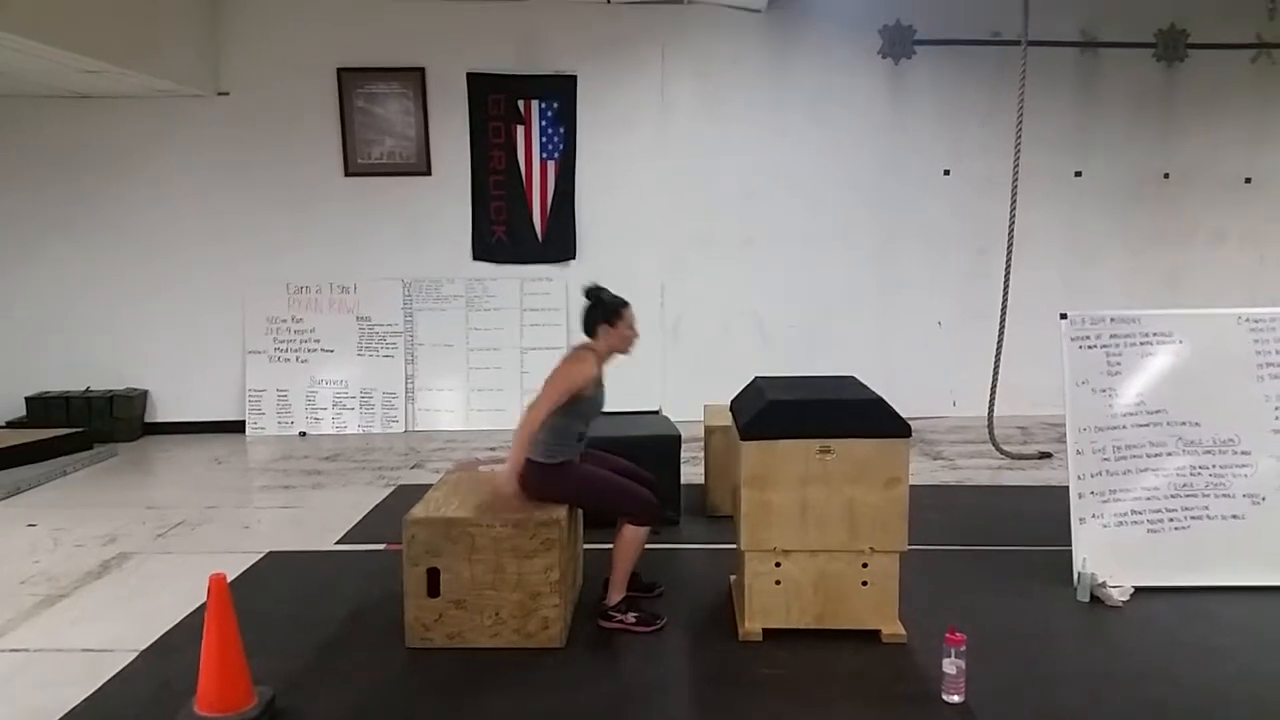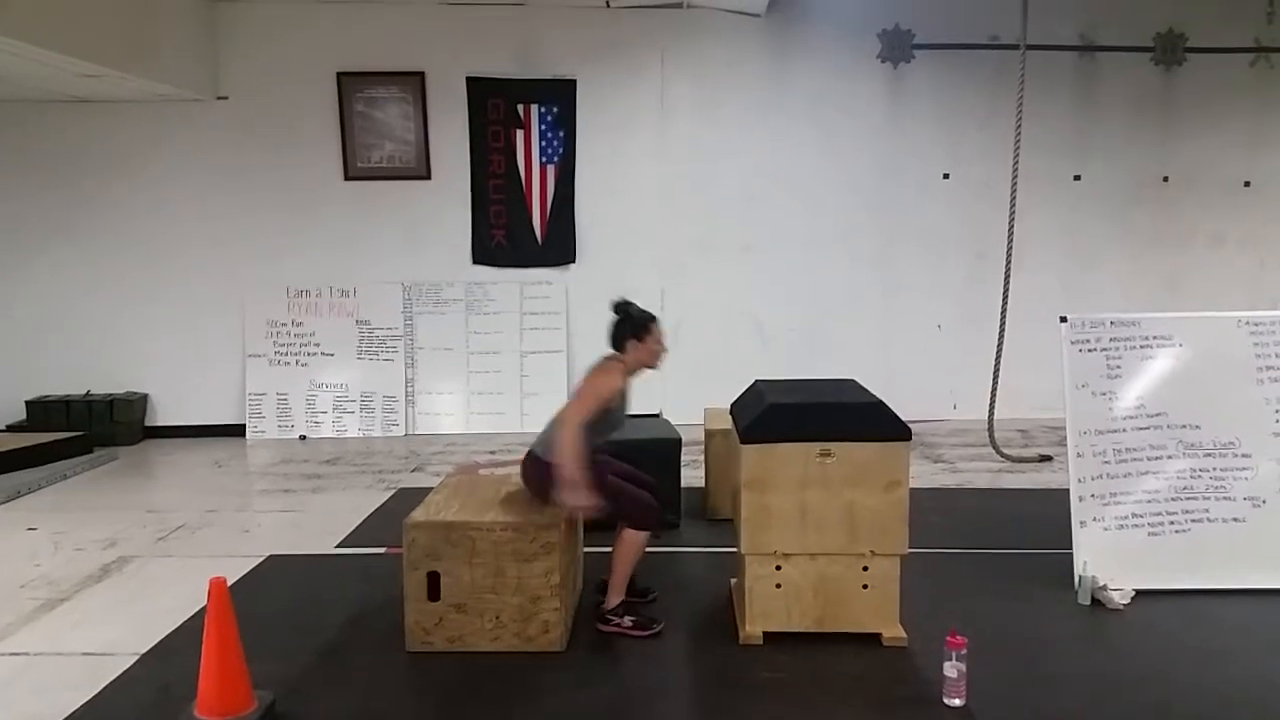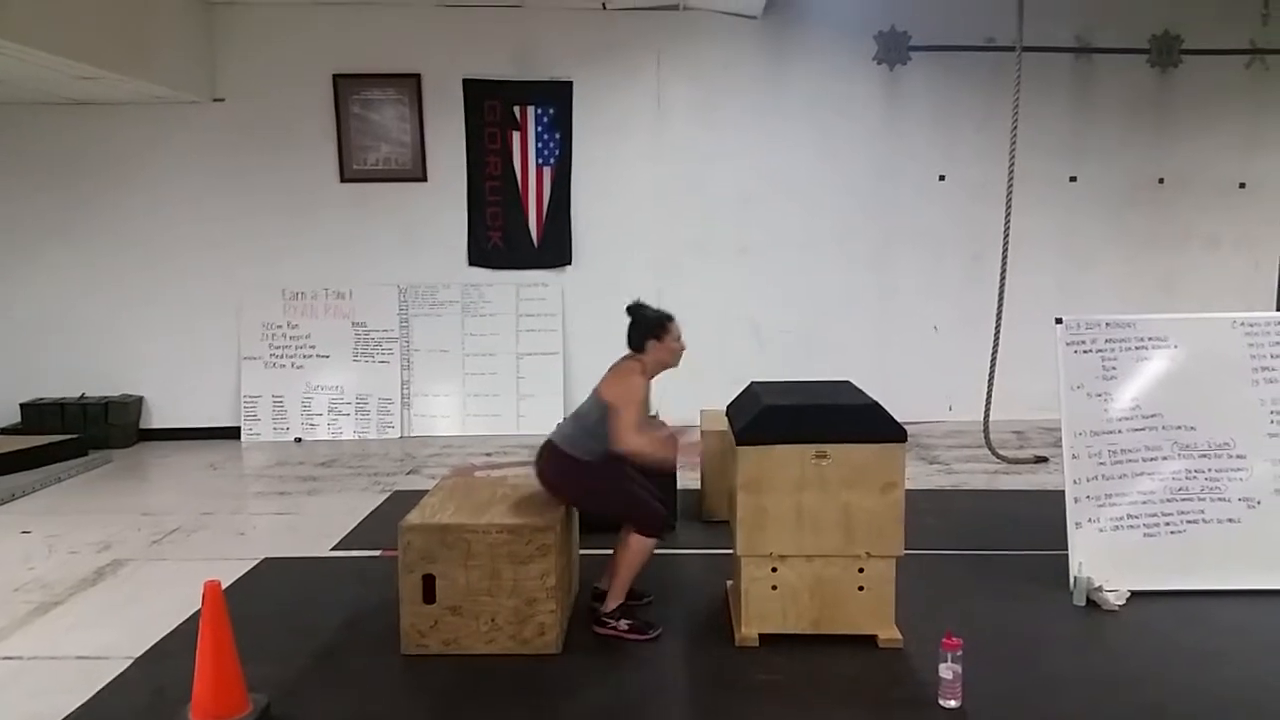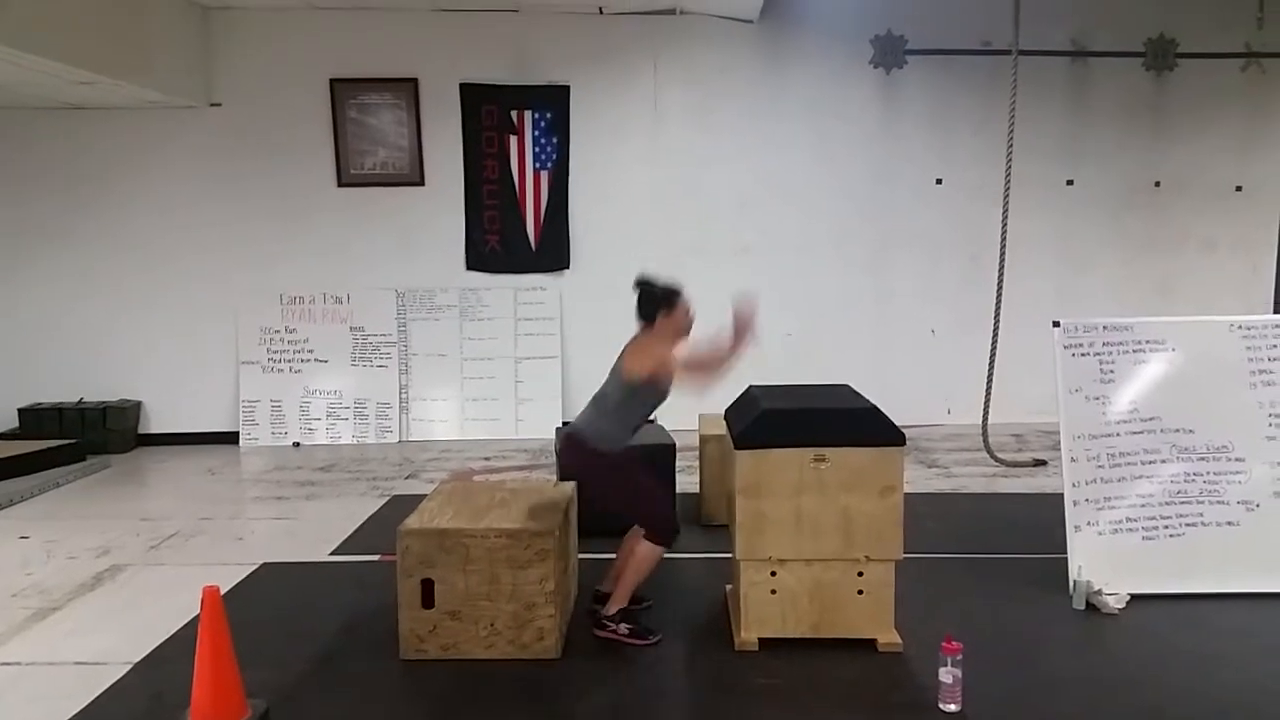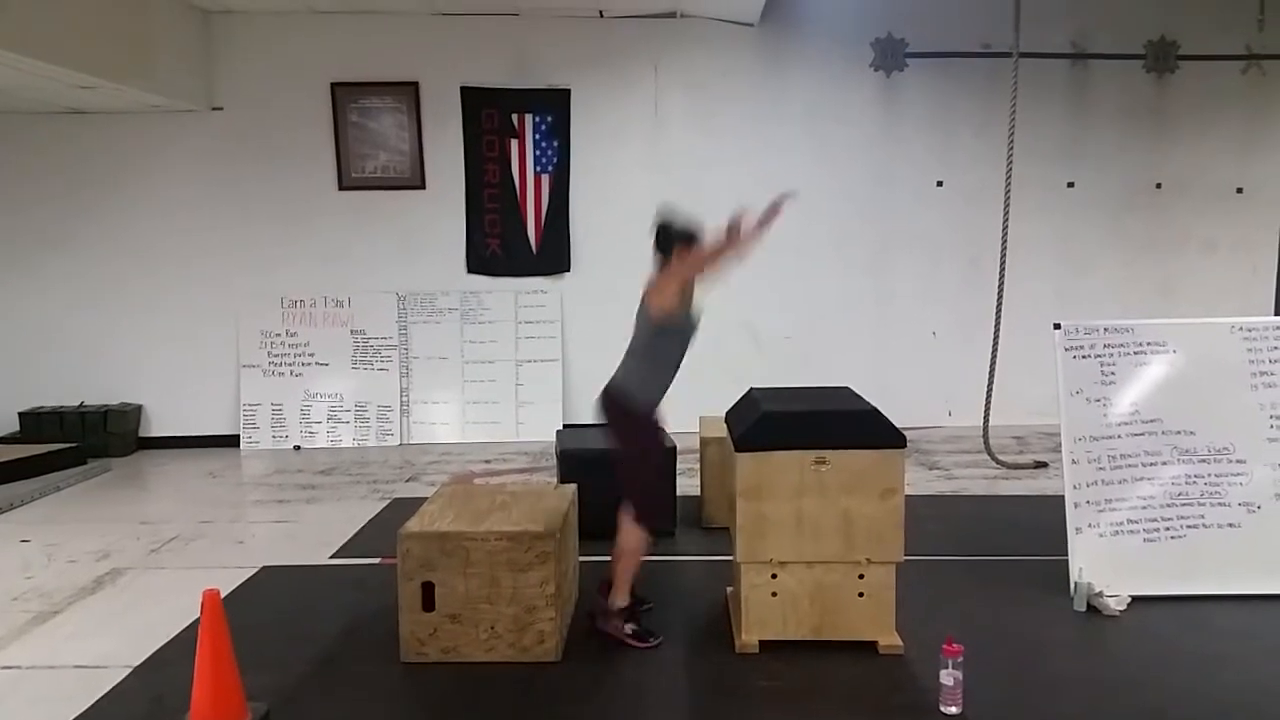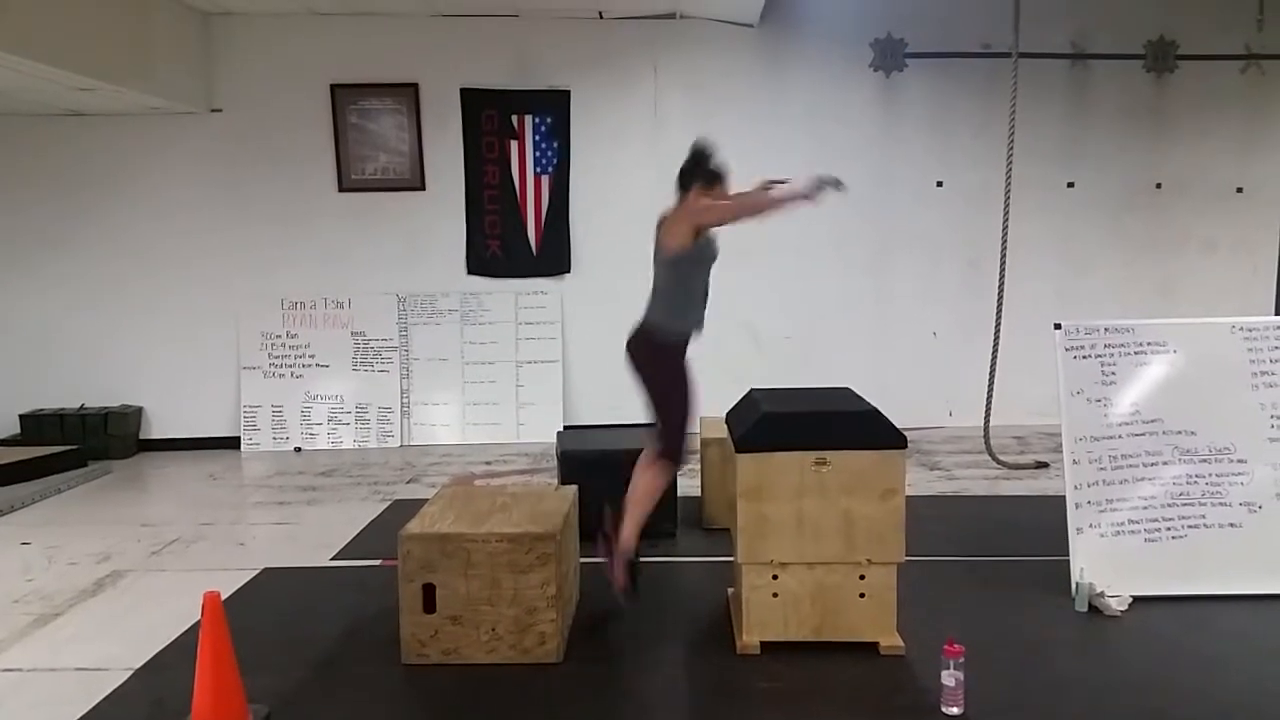
dt=0.1s
person 1, frame 1
left shoulder: (591, 359)
right shoulder: (583, 366)
right elbow: (535, 414)
right wrist: (512, 472)
left hip: (564, 457)
right hip: (546, 469)
left knee: (646, 485)
right knee: (643, 507)
left ankle: (621, 576)
right ankle: (615, 607)
person 1, frame 2
left shoulder: (616, 370)
right shoulder: (610, 379)
right elbow: (568, 425)
right wrist: (572, 486)
left hip: (560, 460)
right hip: (548, 469)
left knee: (649, 491)
right knee: (647, 512)
left ankle: (616, 583)
right ankle: (613, 609)
person 1, frame 3
left shoulder: (634, 370)
right shoulder: (633, 380)
right elbow: (629, 442)
left wrist: (663, 433)
right wrist: (672, 454)
left hip: (575, 457)
right hip: (564, 465)
left knee: (649, 502)
right knee: (653, 519)
left ankle: (608, 587)
right ankle: (612, 613)
person 1, frame 4
left shoulder: (647, 345)
right shoulder: (654, 352)
left elbow: (689, 365)
right elbow: (702, 373)
left wrist: (729, 344)
right wrist: (737, 342)
left hip: (586, 448)
right hip: (589, 458)
left knee: (656, 515)
right knee: (664, 526)
left ankle: (608, 591)
right ankle: (611, 616)
person 1, frame 5
left shoulder: (669, 285)
right shoulder: (671, 281)
left elbow: (715, 253)
right elbow: (725, 254)
left wrist: (726, 238)
right wrist: (764, 220)
left hip: (627, 403)
right hip: (630, 409)
left knee: (644, 499)
right knee: (648, 506)
left ankle: (617, 586)
right ankle: (618, 608)
person 1, frame 6
left shoulder: (678, 220)
right shoulder: (687, 218)
left elbow: (741, 205)
right elbow: (752, 206)
left wrist: (766, 188)
right wrist: (806, 189)
left hip: (655, 343)
right hip: (659, 348)
left knee: (669, 447)
right knee: (670, 453)
left ankle: (620, 530)
right ankle: (625, 550)
